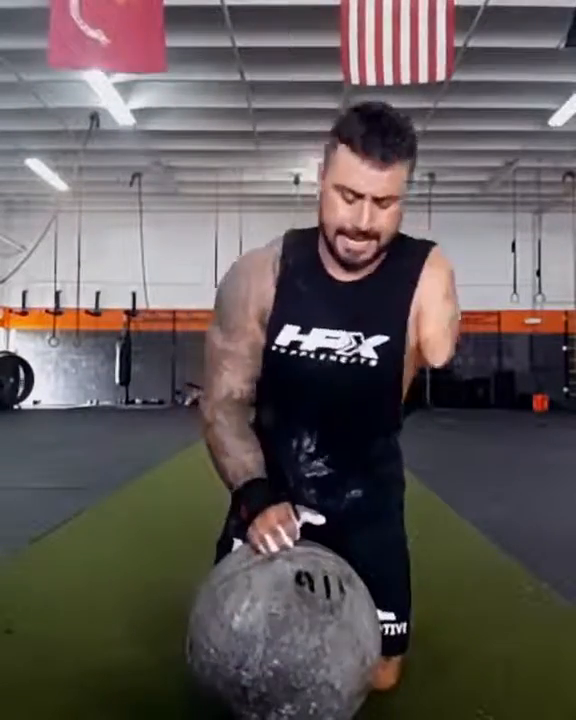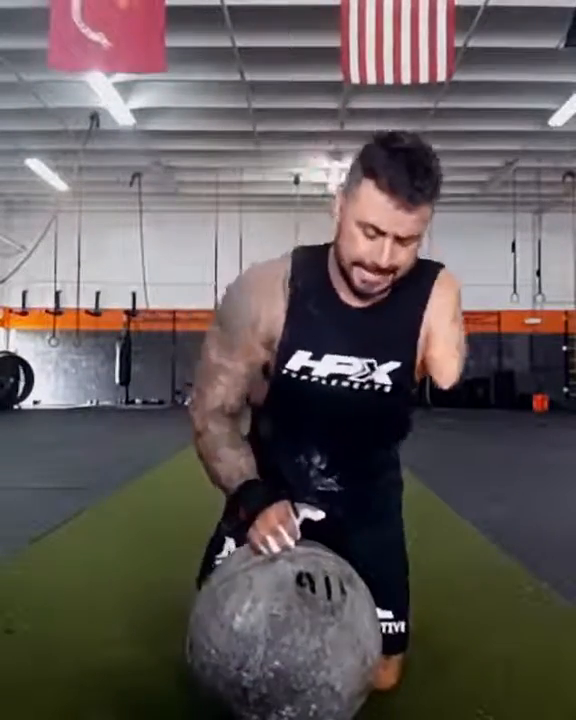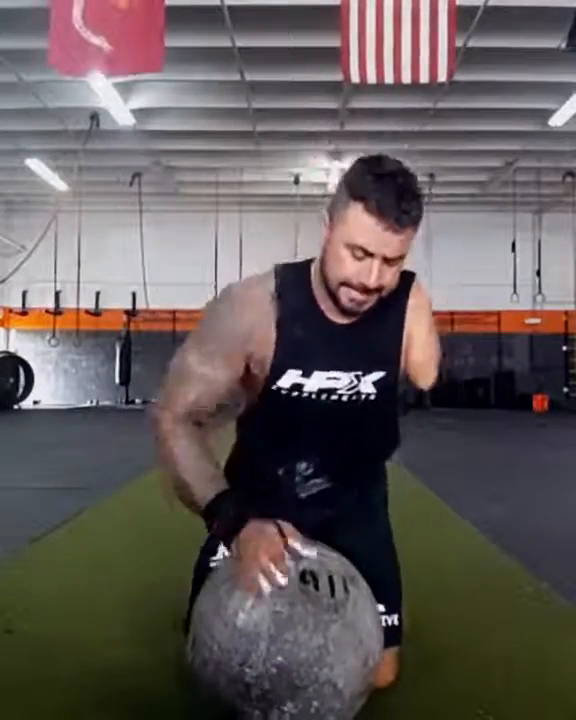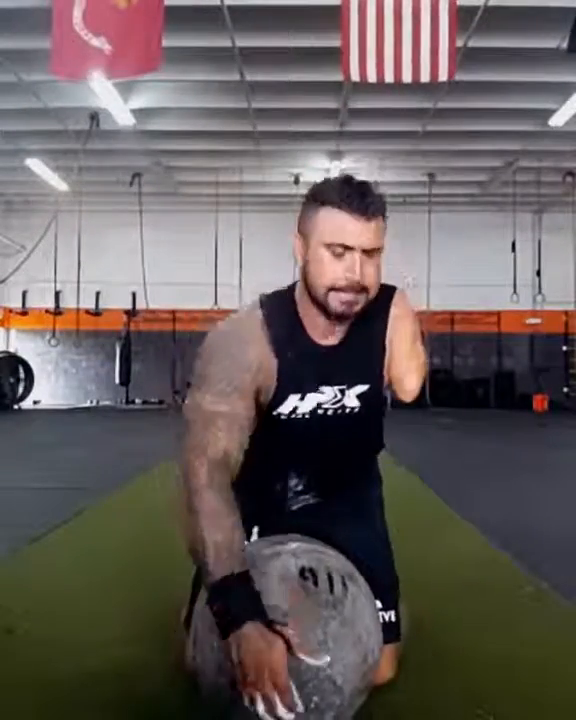
dt=0.2s
person 1, frame 1
left shoulder: (426, 274)
right shoulder: (257, 276)
right elbow: (224, 404)
right wrist: (256, 496)
left hip: (367, 494)
right hip: (274, 490)
left knee: (379, 675)
person 1, frame 2
left shoulder: (437, 294)
right shoulder: (264, 292)
right elbow: (212, 413)
right wrist: (251, 499)
left hip: (366, 501)
right hip: (270, 493)
left knee: (378, 675)
person 1, frame 3
left shoulder: (411, 305)
right shoulder: (251, 308)
right elbow: (174, 419)
right wrist: (232, 519)
left hip: (353, 503)
right hip: (255, 500)
left knee: (378, 671)
person 1, frame 4
left shoulder: (395, 316)
right shoulder: (243, 342)
right elbow: (207, 474)
right wrist: (240, 618)
left hip: (348, 504)
right hip: (261, 505)
left knee: (377, 669)
